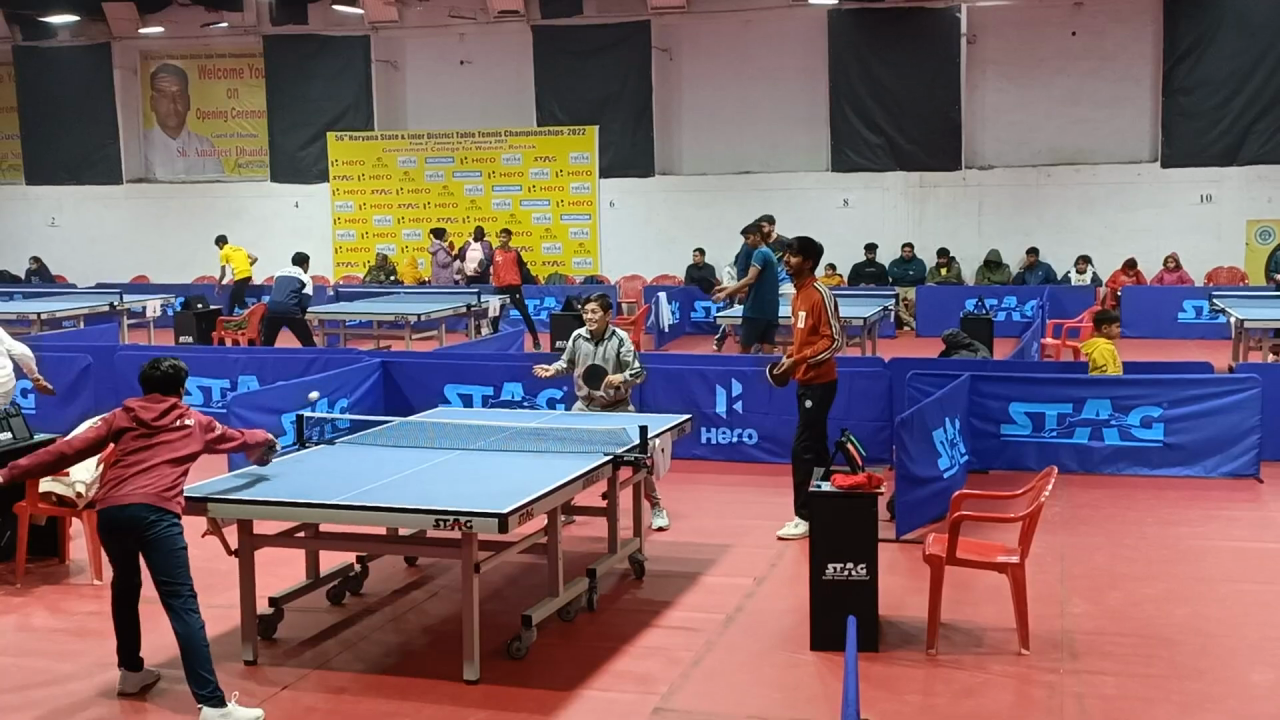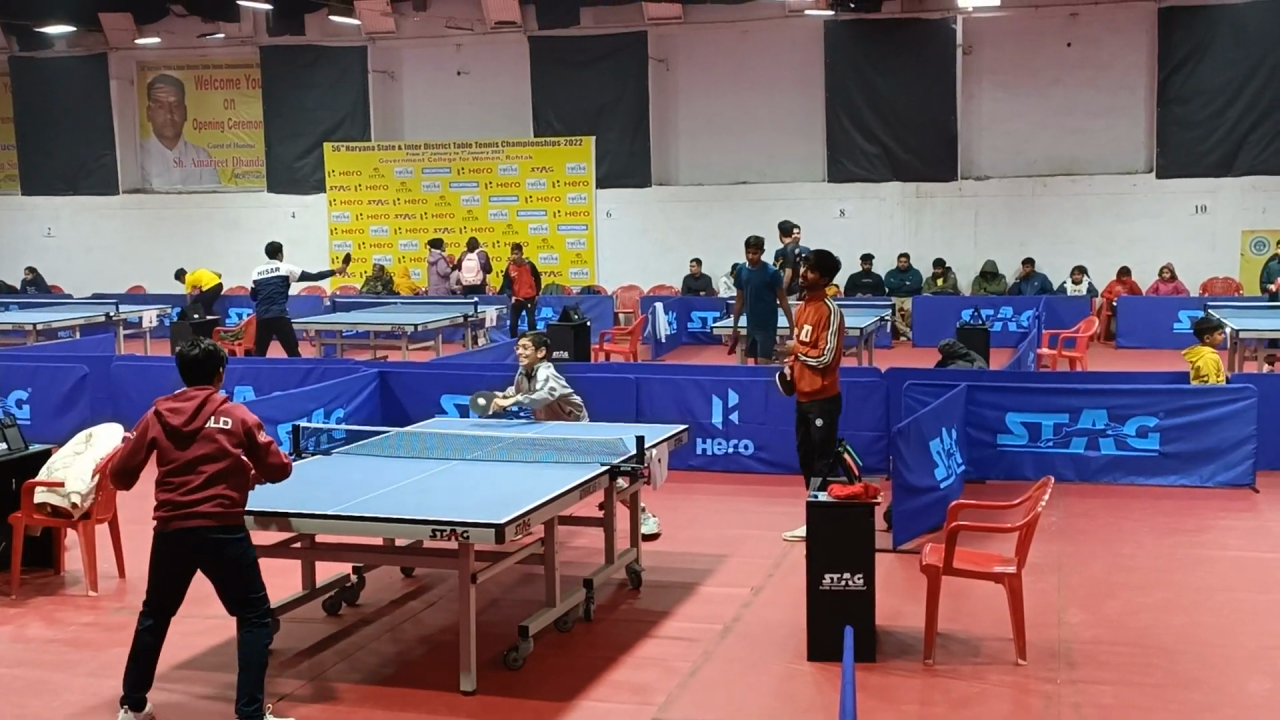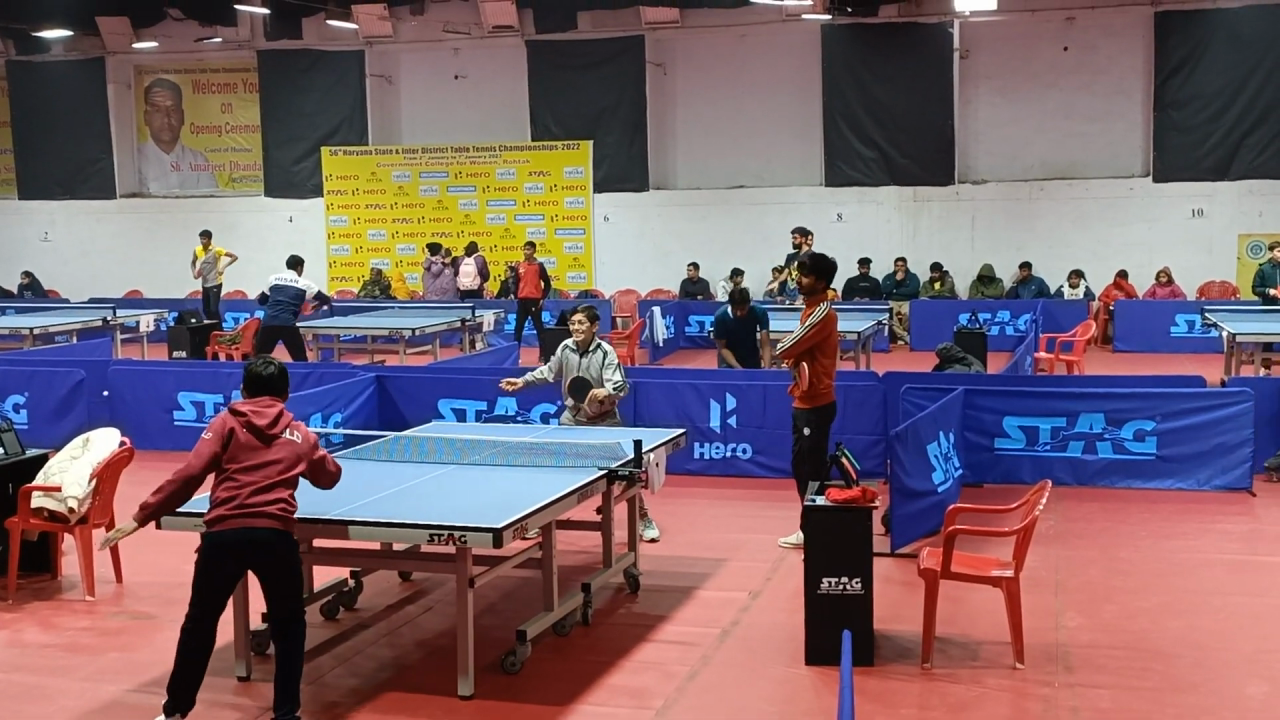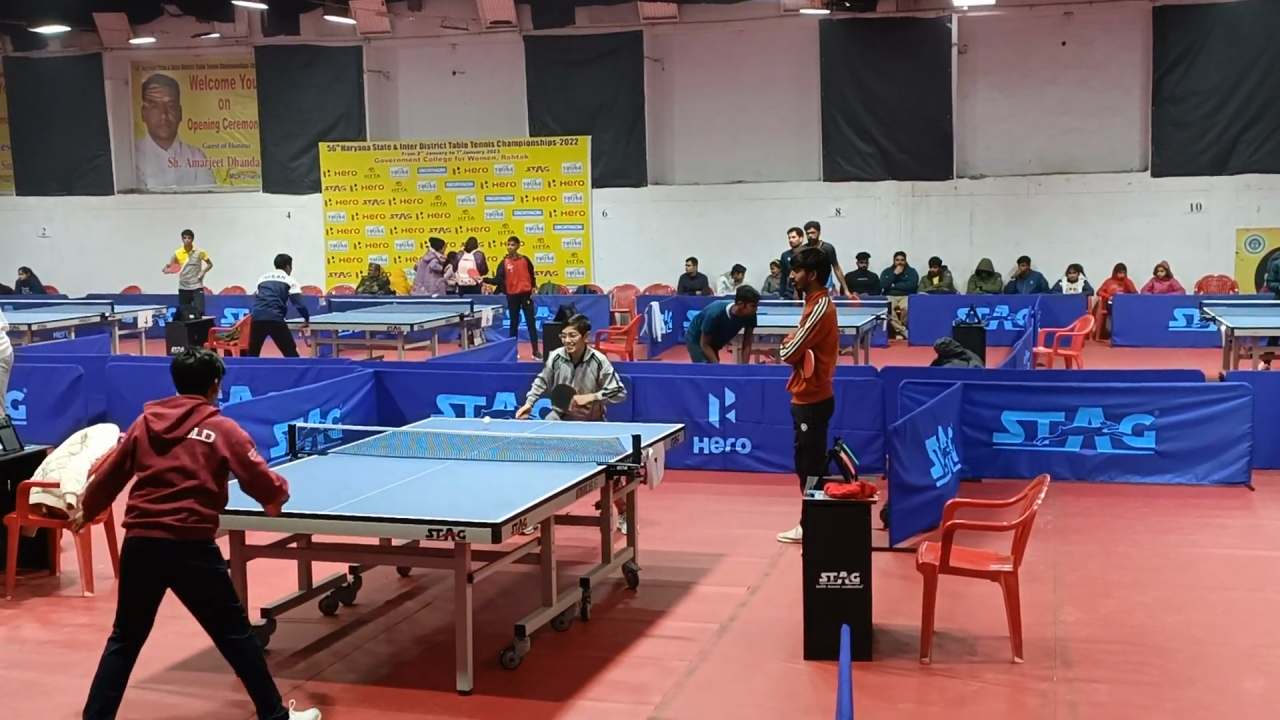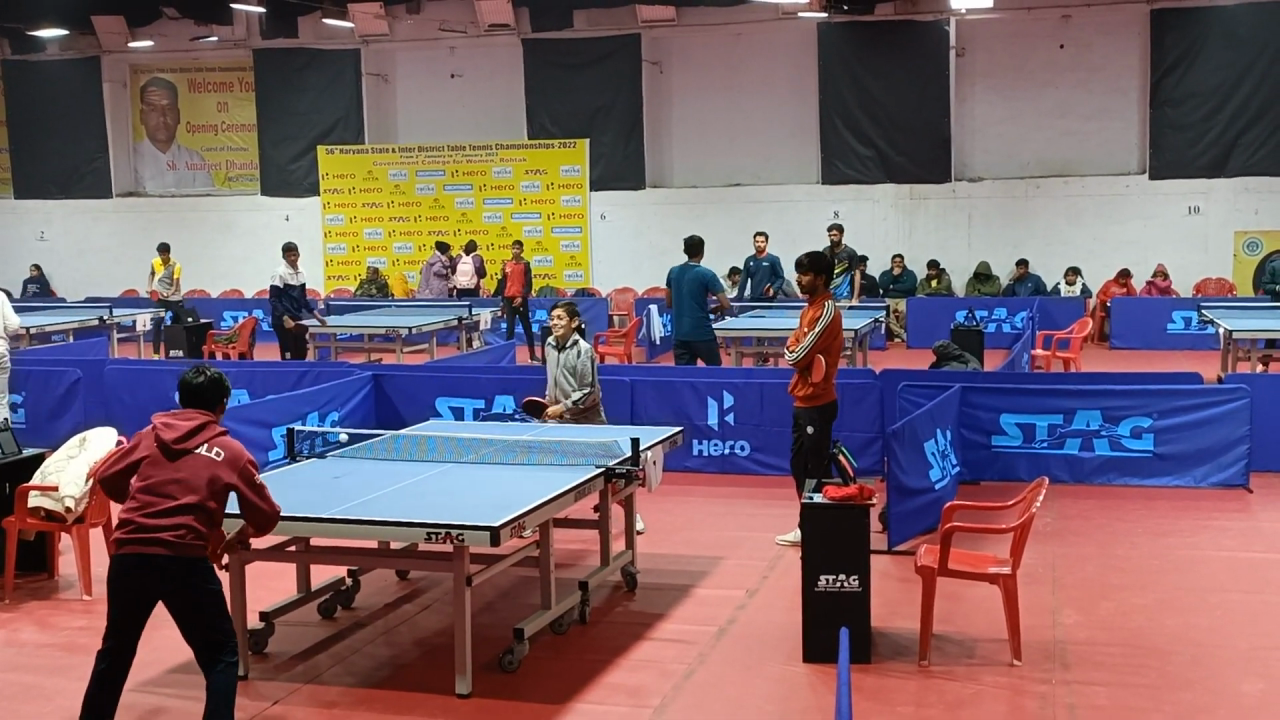
dt=0.7s
person 1, frame 1
left shoulder: (122, 416)
right shoulder: (195, 422)
left elbow: (69, 449)
right elbow: (236, 437)
right wrist: (263, 440)
left hip: (110, 511)
right hip: (154, 513)
left knee: (125, 585)
right knee: (182, 604)
left ankle: (131, 671)
person 1, frame 2
left shoulder: (156, 416)
right shoulder: (237, 416)
left elbow: (119, 473)
right elbow: (279, 469)
right wrist: (252, 470)
left hip: (171, 533)
right hip: (222, 532)
left knee: (155, 615)
right knee: (256, 618)
person 1, frame 3
left shoulder: (227, 423)
right shoulder: (300, 434)
left elbow: (191, 473)
right elbow: (330, 476)
left wrist: (141, 516)
left hip: (224, 533)
right hip: (276, 535)
left knee: (199, 624)
right knee: (289, 628)
person 1, frame 4
left shoulder: (142, 424)
right shoulder: (222, 429)
left elbow: (106, 479)
right elbow: (265, 485)
left wrist: (86, 509)
right wrist: (280, 493)
left hip: (138, 545)
right hip: (190, 546)
left knee: (126, 637)
right knee: (235, 633)
person 1, frame 5
left shoulder: (150, 436)
right shoulder: (229, 452)
left elbow: (106, 479)
right elbow: (266, 517)
right wrist: (240, 536)
left hip: (129, 556)
right hip: (184, 561)
left knee: (115, 650)
right knee: (221, 656)
person 2, frame 1
left shoulder: (820, 295)
right shoulder: (798, 294)
left elbow: (834, 341)
left wrist: (798, 360)
right wrist: (790, 356)
left hip: (819, 382)
right hip: (805, 381)
left knee: (802, 448)
right knee: (816, 448)
left ankle: (804, 517)
person 2, frame 2
left shoulder: (830, 311)
right shoulder: (802, 308)
left elbow: (824, 357)
left wrist: (795, 347)
right wrist: (790, 365)
left hip: (823, 399)
right hip: (803, 397)
left knee: (823, 466)
right knee: (806, 463)
person 2, frame 3
left shoulder: (822, 313)
right shoulder: (811, 308)
left elbow: (784, 349)
right elbow: (798, 350)
left wrist: (789, 351)
right wrist: (794, 357)
left hip: (816, 404)
right hip: (804, 401)
left knee: (814, 471)
right knee: (801, 468)
person 2, frame 4
left shoulder: (820, 308)
right shoulder: (815, 304)
left elbow: (789, 353)
right elbow: (797, 345)
left wrist: (788, 347)
right wrist: (791, 345)
left hip: (812, 399)
right hip: (806, 396)
left knee: (812, 466)
right knee: (805, 464)
person 2, frame 5
left shoulder: (827, 312)
right shoulder: (810, 308)
left elbow: (797, 357)
right elbow: (793, 347)
left wrist: (794, 352)
right wrist: (794, 350)
left hip: (817, 402)
right hip: (803, 400)
left knee: (816, 468)
right knee: (799, 464)
person 3, frame 1
left shoulder: (620, 339)
right shoulder: (577, 337)
left elbow: (639, 373)
right elbow: (567, 362)
left wrist: (621, 378)
right wrist: (553, 369)
left hip: (617, 408)
right hip: (586, 406)
left ankle: (656, 507)
person 3, frame 2
left shoulder: (544, 372)
right shoulder: (522, 372)
left elbow: (542, 397)
right elbow: (516, 391)
left wrist: (510, 400)
right wrist: (502, 398)
left hip: (575, 425)
left ankle: (644, 515)
person 3, frame 3
left shoulder: (605, 352)
right shoulder: (565, 348)
left elbow: (621, 386)
right elbow: (548, 371)
left wrist: (605, 391)
right wrist: (522, 381)
left hip: (604, 420)
right hip: (573, 419)
left ankle: (644, 520)
person 3, frame 4
left shoulder: (598, 361)
right shoulder: (556, 357)
left elbow: (619, 392)
right elbow: (541, 381)
left wrist: (591, 397)
right wrist: (530, 402)
left hip: (590, 421)
right hip: (559, 418)
left knee: (611, 469)
right knee: (538, 464)
left ankle: (624, 515)
right ankle: (532, 515)
person 3, frame 5
left shoulder: (583, 350)
right shoulder: (550, 344)
left elbow: (589, 390)
left wrist: (563, 407)
right wrist: (548, 401)
left hip: (588, 416)
right hip: (560, 416)
left knee: (607, 466)
right knee: (543, 464)
left ankle: (630, 512)
right ankle: (536, 516)
